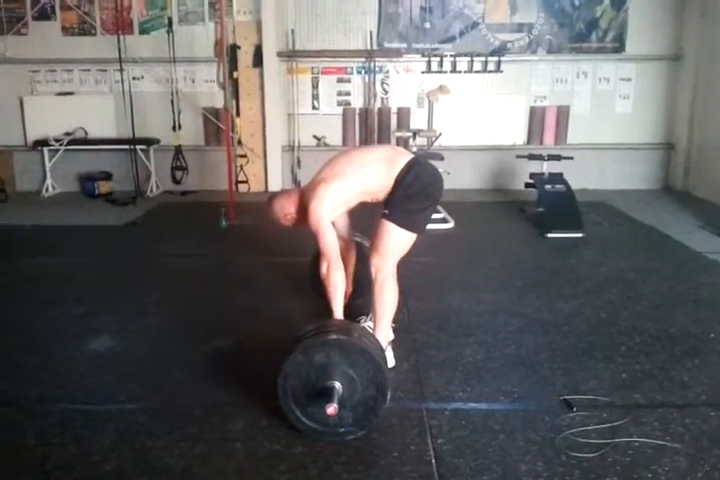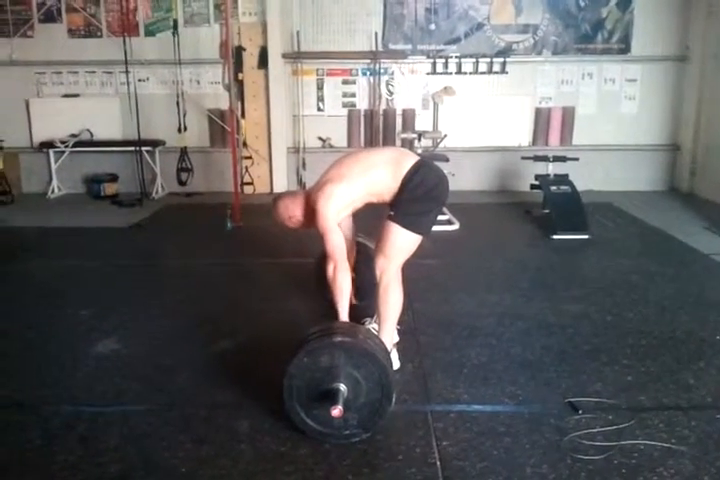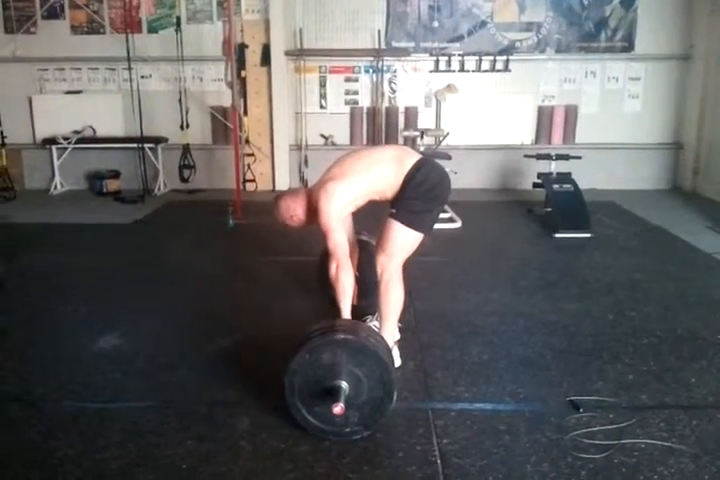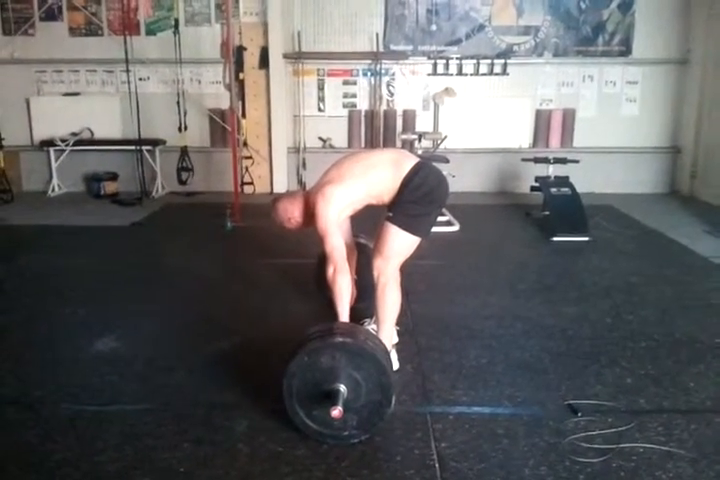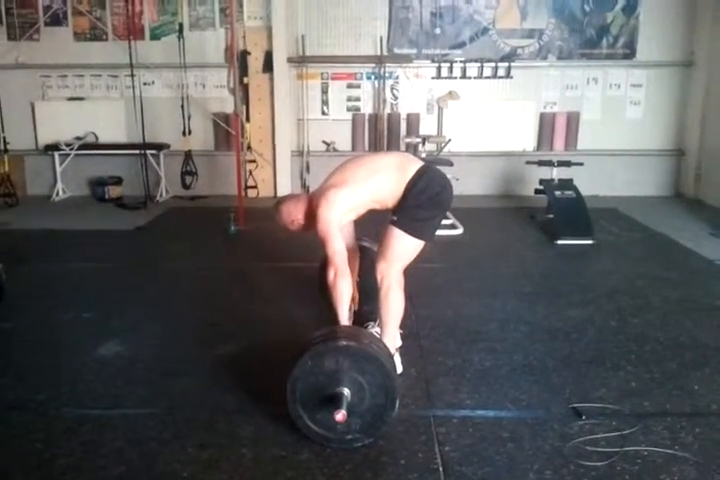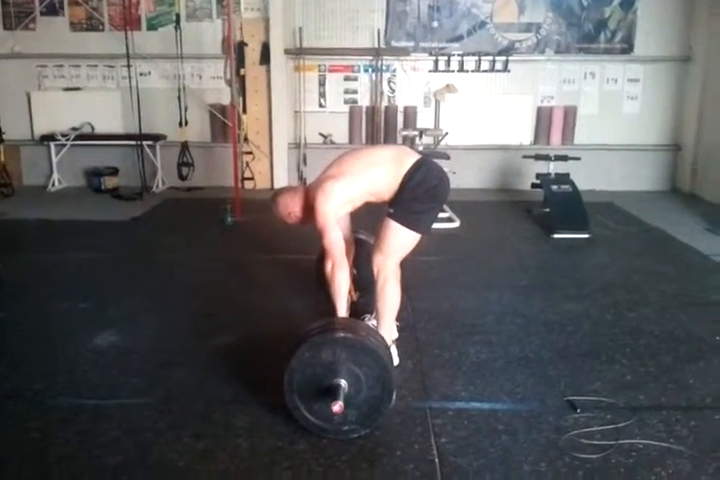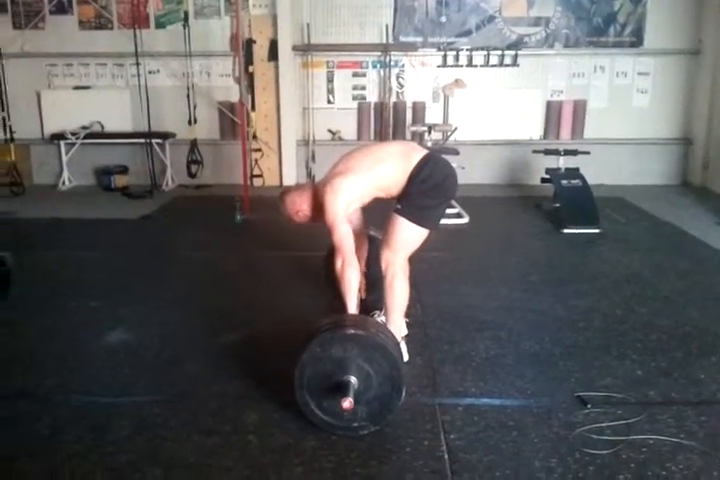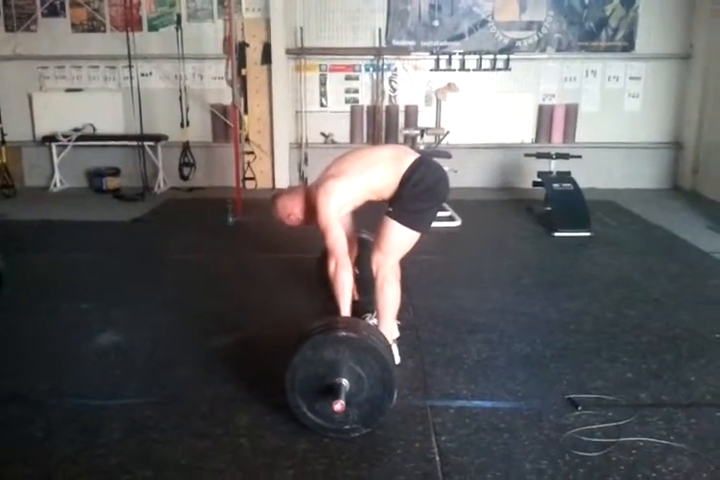
dt=0.3s
person 1, frame 1
left shoulder: (316, 207)
right shoulder: (324, 194)
left elbow: (331, 265)
right elbow: (346, 241)
left wrist: (338, 320)
right wrist: (348, 285)
left hip: (415, 184)
right hip: (414, 173)
left knee: (380, 265)
right knee: (381, 258)
left ankle: (380, 349)
right ankle: (379, 324)
person 1, frame 2
left shoulder: (323, 207)
right shoulder: (327, 194)
left elbow: (337, 266)
right elbow: (347, 242)
left wrist: (343, 322)
right wrist: (347, 287)
left hip: (421, 185)
right hip: (420, 176)
left knee: (386, 267)
right knee: (386, 262)
left ankle: (385, 351)
right ankle: (384, 326)
person 1, frame 3
left shoulder: (325, 204)
right shoulder: (329, 192)
left elbow: (340, 263)
right elbow: (349, 243)
left wrist: (346, 320)
right wrist: (352, 283)
left hip: (424, 184)
right hip: (423, 173)
left knee: (386, 264)
right knee: (387, 258)
left ankle: (386, 348)
right ankle: (385, 324)
person 1, frame 4
left shoulder: (322, 208)
right shoulder: (326, 195)
left elbow: (337, 267)
right elbow: (347, 245)
left wrist: (343, 324)
right wrist: (351, 283)
left hip: (421, 187)
right hip: (420, 177)
left knee: (383, 268)
right knee: (384, 262)
right ankle: (384, 327)
person 1, frame 5
left shoulder: (325, 211)
right shoulder: (330, 198)
left elbow: (338, 271)
right elbow: (349, 248)
left wrist: (344, 328)
right wrist: (352, 287)
left hip: (425, 190)
right hip: (424, 179)
left knee: (387, 271)
right knee: (389, 265)
left ankle: (388, 355)
right ankle: (387, 330)
person 1, frame 6
left shoulder: (322, 203)
right shoulder: (326, 190)
left elbow: (336, 263)
right elbow: (346, 240)
left wrist: (341, 319)
right wrist: (348, 280)
left hip: (423, 184)
right hip: (422, 173)
left knee: (383, 264)
right knee: (385, 259)
right ankle: (384, 323)
person 1, frame 7
left shoulder: (331, 200)
right shoulder: (335, 187)
left elbow: (346, 259)
right elbow: (358, 235)
left wrist: (352, 317)
right wrist: (359, 275)
left hip: (430, 179)
right hip: (429, 168)
left knee: (391, 260)
right knee: (394, 253)
right ankle: (394, 319)
person 1, frame 8
left shoulder: (324, 202)
right shoulder: (325, 190)
left elbow: (339, 261)
right elbow: (348, 240)
left wrist: (345, 319)
right wrist: (350, 279)
left hip: (421, 182)
right hip: (421, 172)
left knee: (382, 262)
right knee: (385, 257)
left ankle: (386, 345)
right ankle: (386, 322)
